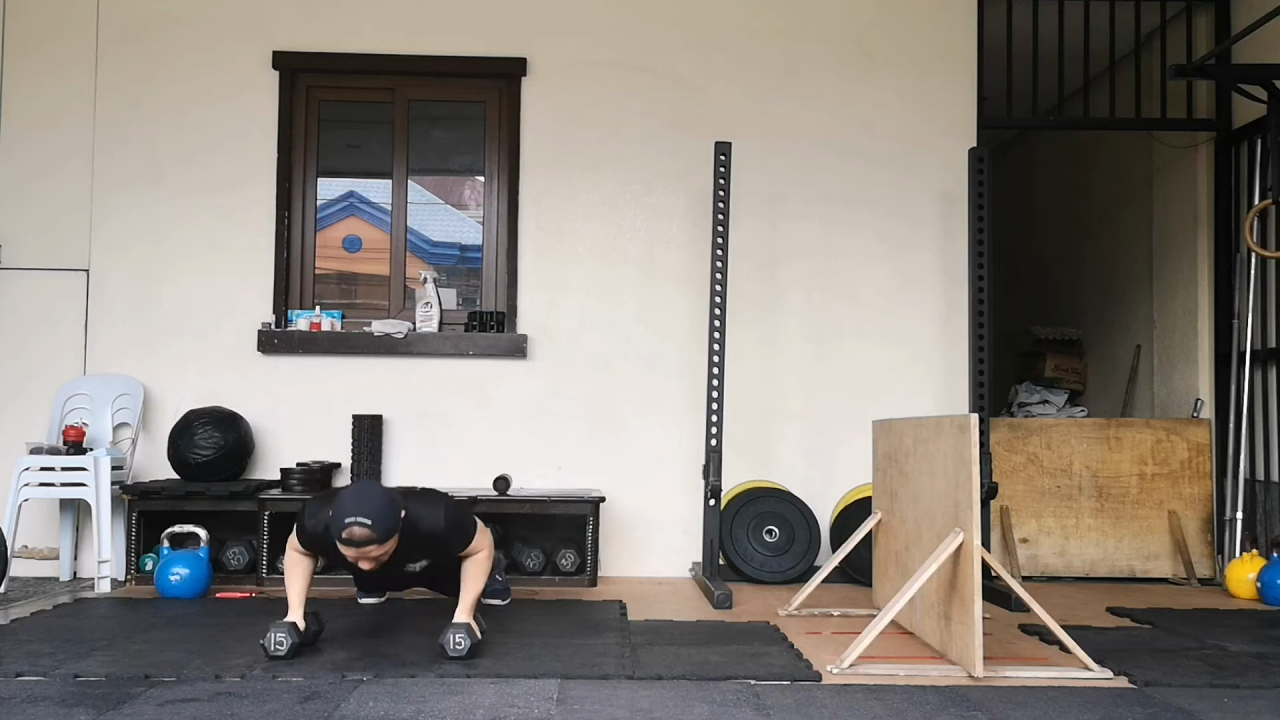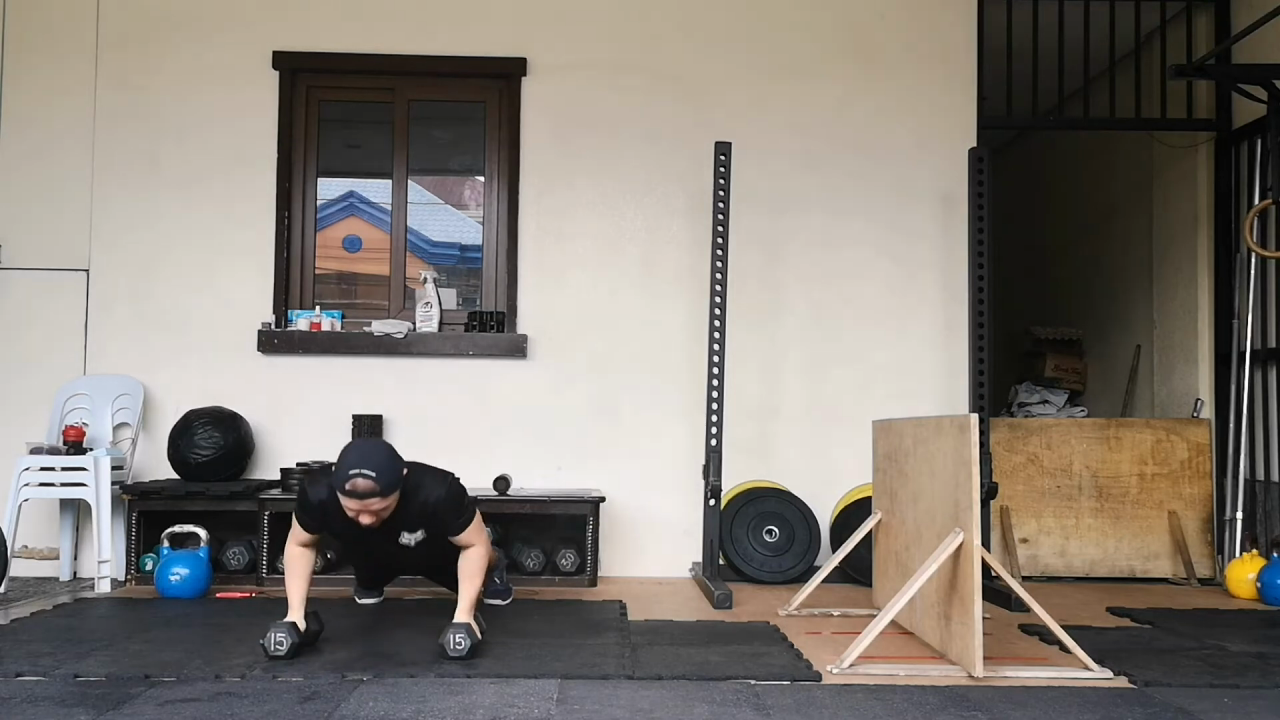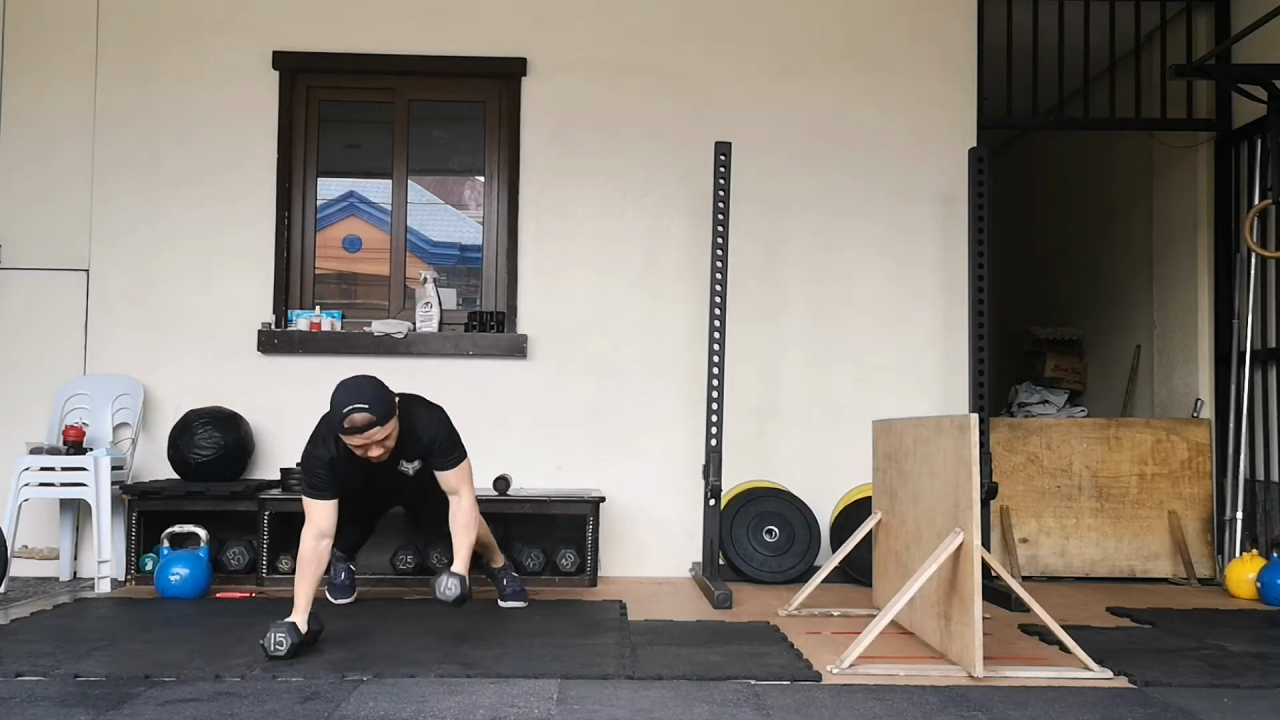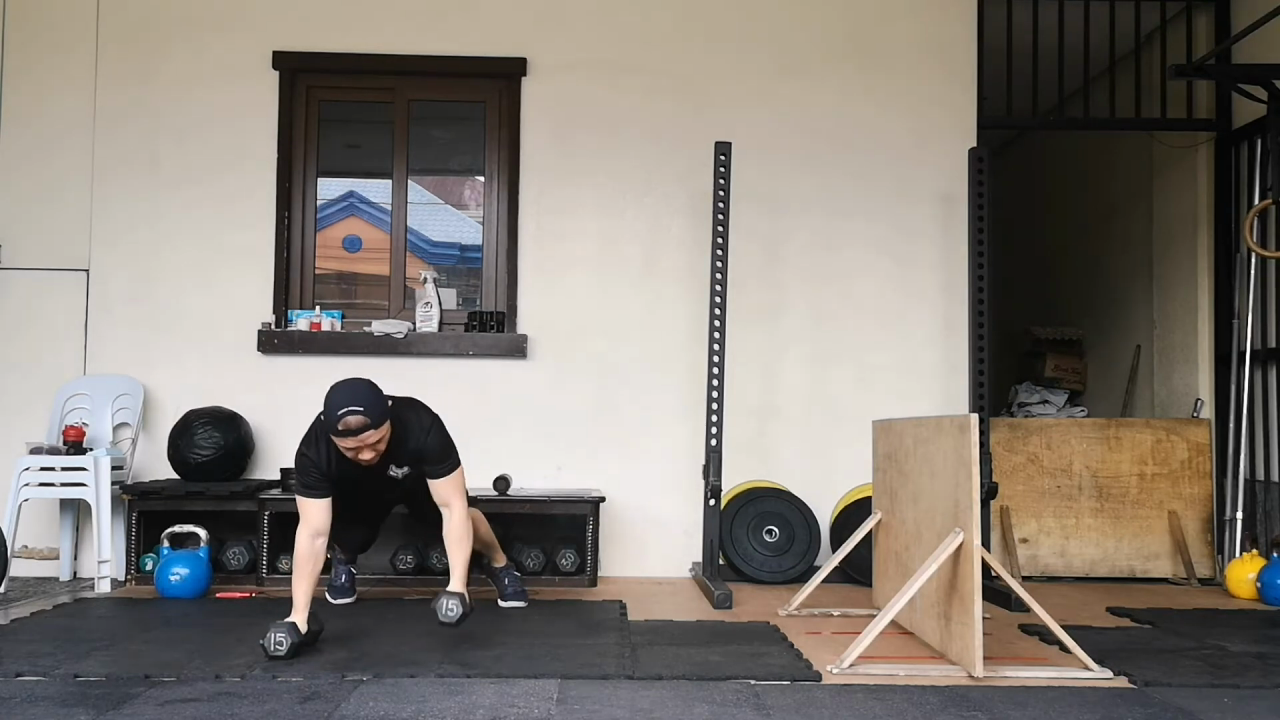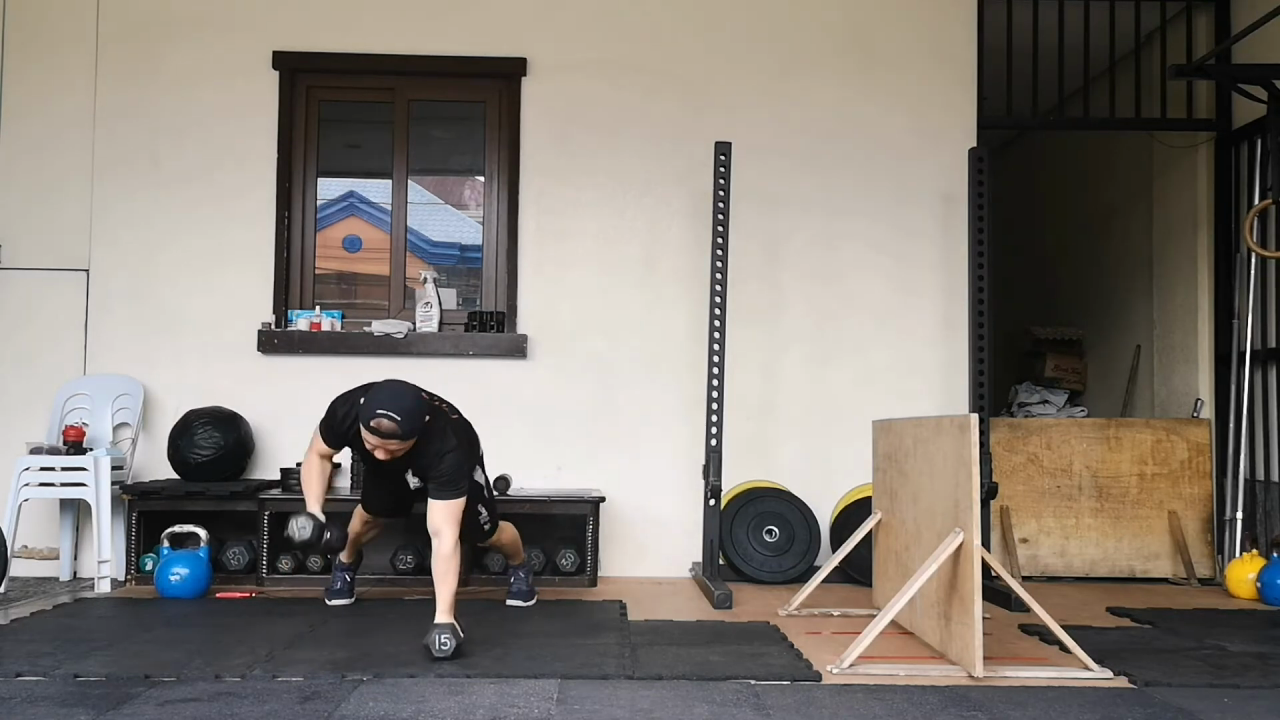
dt=0.7s
person 1, frame 1
left shoulder: (437, 520)
right shoulder: (317, 521)
left elbow: (480, 549)
right elbow: (297, 550)
left wrist: (465, 612)
right wrist: (295, 610)
left hip: (435, 556)
left ankle: (490, 572)
person 1, frame 2
left shoulder: (436, 492)
right shoulder: (318, 496)
left elbow: (475, 544)
right elbow: (299, 544)
left wrist: (465, 612)
right wrist: (295, 612)
left ankle: (493, 568)
person 1, frame 3
left shoulder: (427, 422)
right shoulder: (321, 452)
left elbow: (462, 494)
right elbow: (318, 535)
left wrist: (460, 568)
right wrist: (299, 616)
left hip: (419, 479)
left knee: (463, 520)
left ankle: (498, 566)
right ankle: (341, 559)
person 1, frame 4
left shoulder: (421, 426)
right shoulder: (313, 452)
left elbow: (453, 508)
right elbow: (313, 535)
left wrist: (458, 584)
right wrist: (299, 615)
left hip: (417, 475)
left knee: (461, 518)
left ankle: (499, 566)
right ankle: (343, 560)
person 1, frame 5
left shoulder: (450, 448)
right shoulder: (346, 411)
left elbow: (444, 535)
right elbow: (318, 456)
left wrist: (444, 615)
right wrist: (313, 512)
left hip: (449, 470)
left knee: (485, 533)
left ankle: (518, 566)
right ankle: (346, 563)
